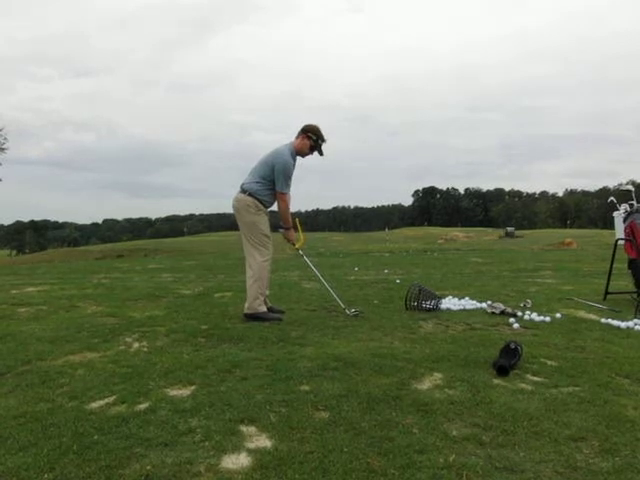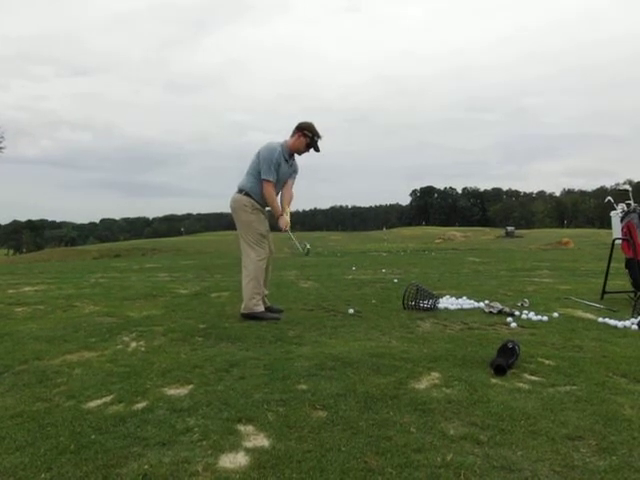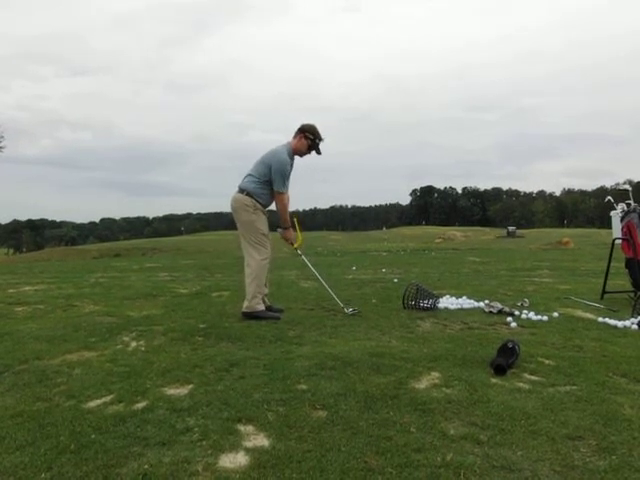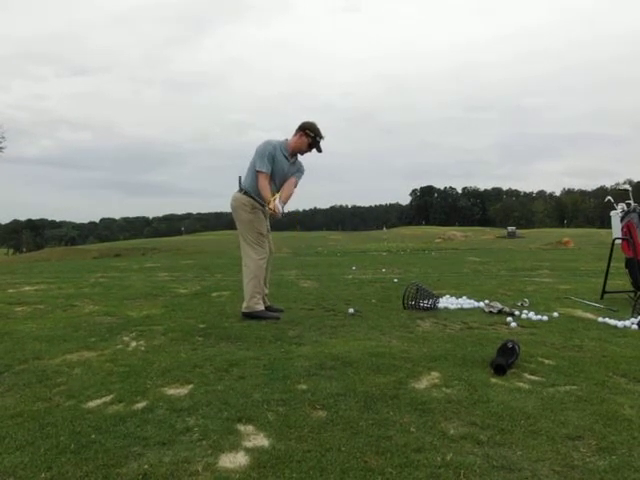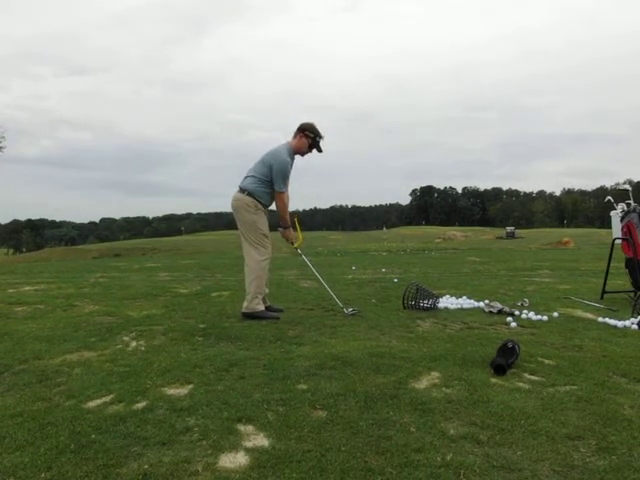
dt=1s
person 1, frame 1
left shoulder: (287, 156)
right shoulder: (284, 159)
left elbow: (284, 195)
right elbow: (282, 199)
left wrist: (287, 224)
right wrist: (288, 228)
left hip: (252, 204)
right hip: (250, 205)
left knee: (262, 254)
right knee: (260, 255)
left ankle: (261, 303)
right ankle: (254, 307)
person 1, frame 2
left shoulder: (293, 165)
right shoulder: (272, 151)
left elbow: (287, 190)
right elbow: (267, 188)
left wrist: (286, 213)
right wrist: (279, 215)
left hip: (257, 207)
right hip: (246, 204)
left knee: (266, 254)
right knee: (256, 255)
left ankle: (260, 302)
right ankle: (251, 307)
person 1, frame 3
left shoulder: (286, 156)
right shoulder: (281, 158)
left elbow: (283, 194)
right elbow: (280, 198)
left wrist: (285, 225)
right wrist: (286, 227)
left hip: (251, 204)
right hip: (247, 204)
left knee: (262, 253)
right knee: (258, 254)
left ankle: (260, 301)
right ankle: (252, 306)
person 1, frame 4
left shoulder: (298, 167)
right shoulder: (269, 147)
left elbow: (289, 187)
right elbow: (262, 180)
left wrist: (279, 204)
right wrist: (270, 202)
left hip: (259, 206)
right hip: (247, 202)
left knee: (266, 253)
right knee: (256, 254)
left ankle: (261, 301)
right ankle: (252, 306)
person 1, frame 5
left shoulder: (285, 155)
right shoulder: (282, 158)
left elbow: (283, 194)
right elbow: (280, 198)
left wrist: (286, 224)
right wrist: (286, 227)
left hip: (251, 204)
right hip: (248, 203)
left knee: (261, 253)
right knee: (259, 254)
left ankle: (260, 301)
right ankle: (252, 306)
